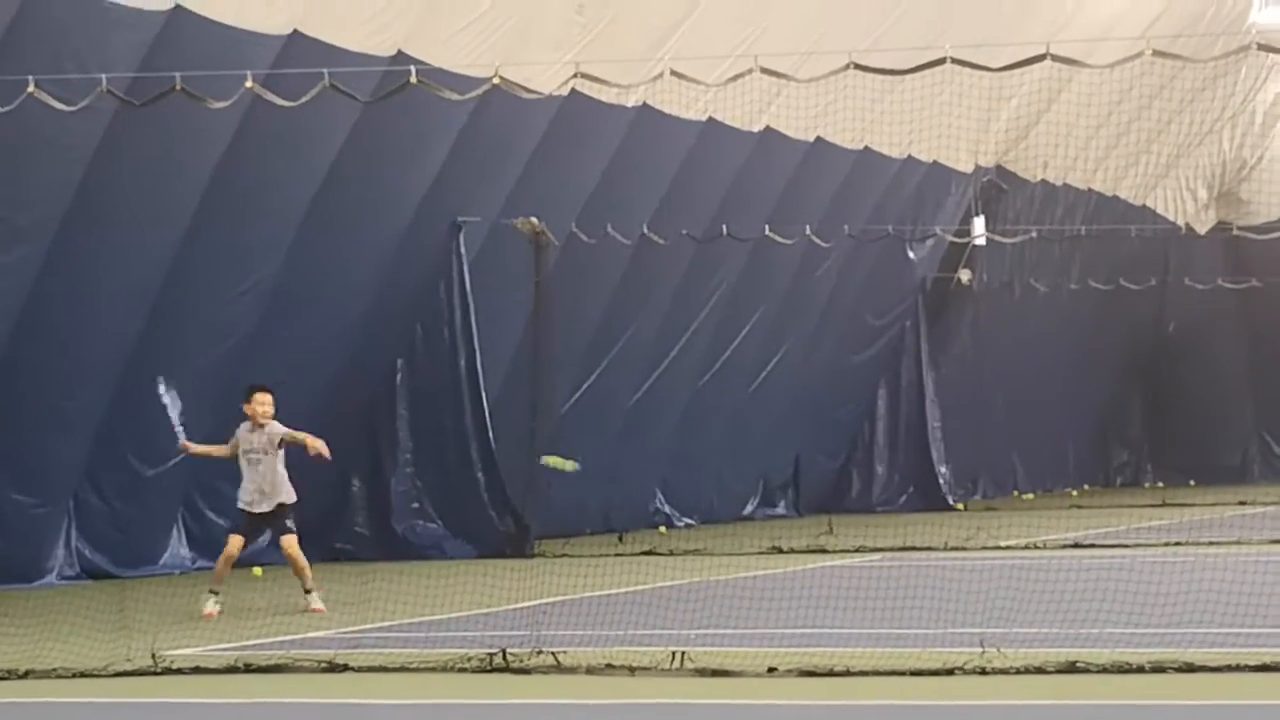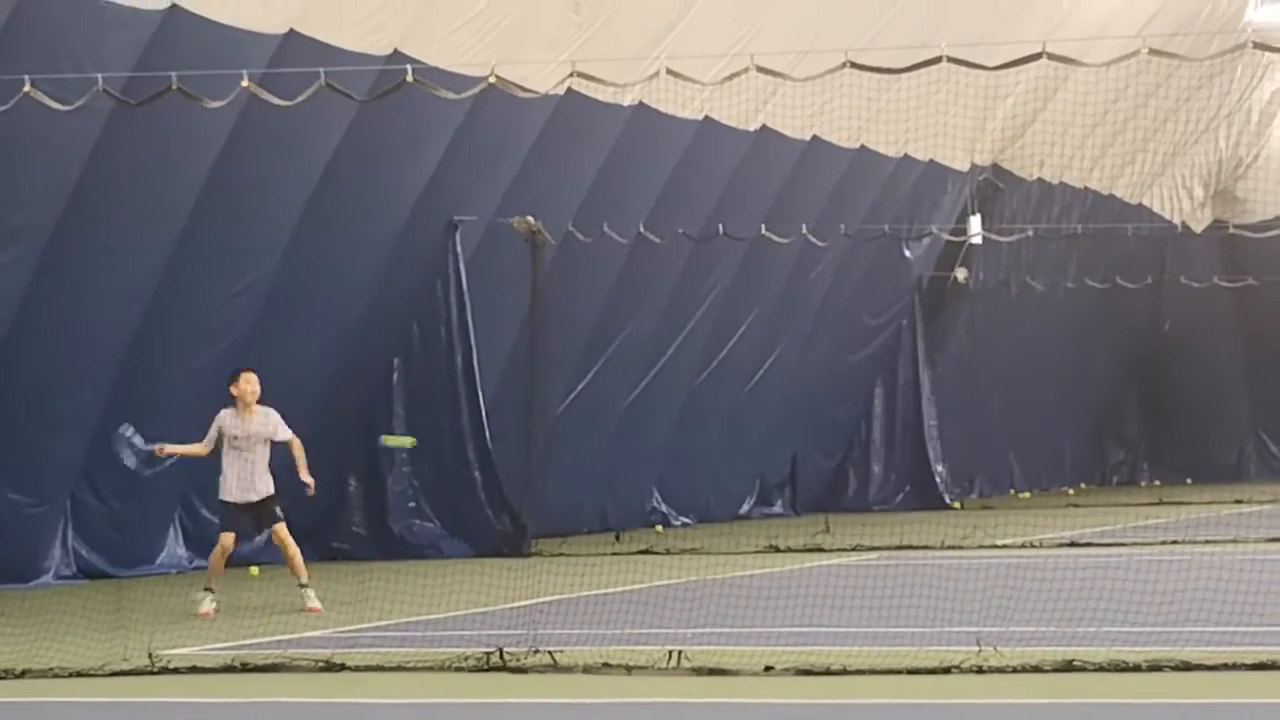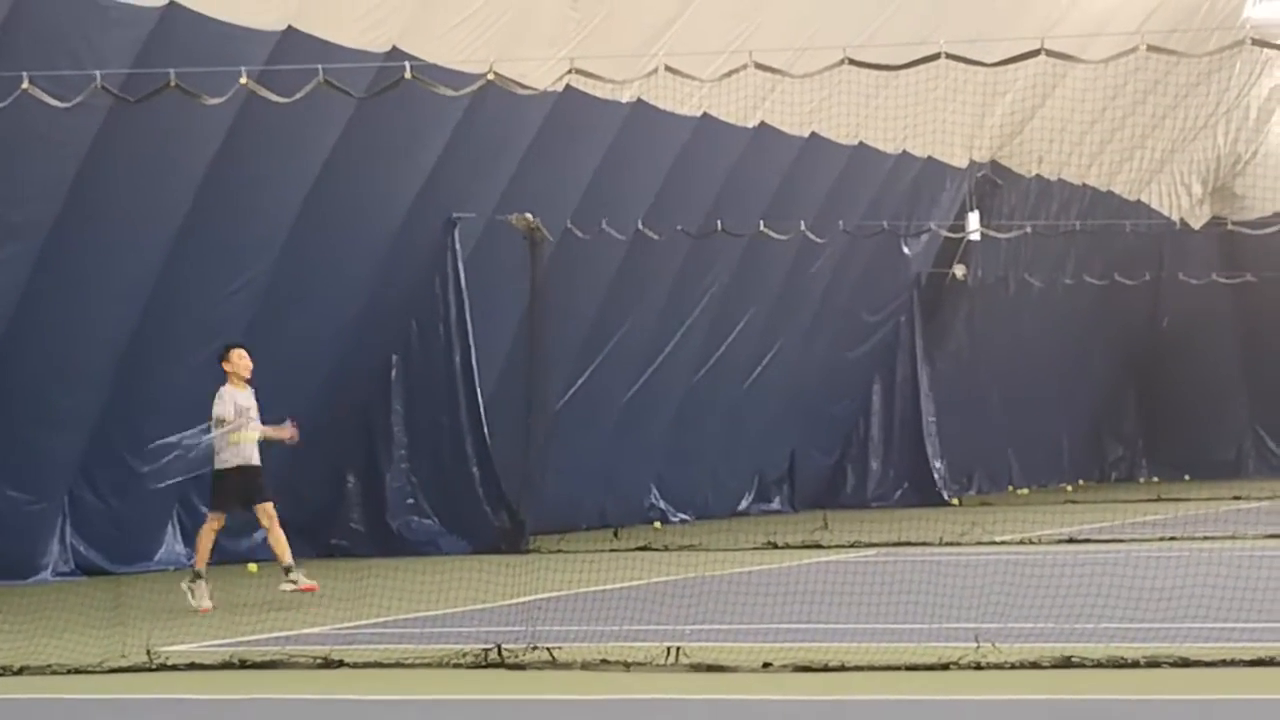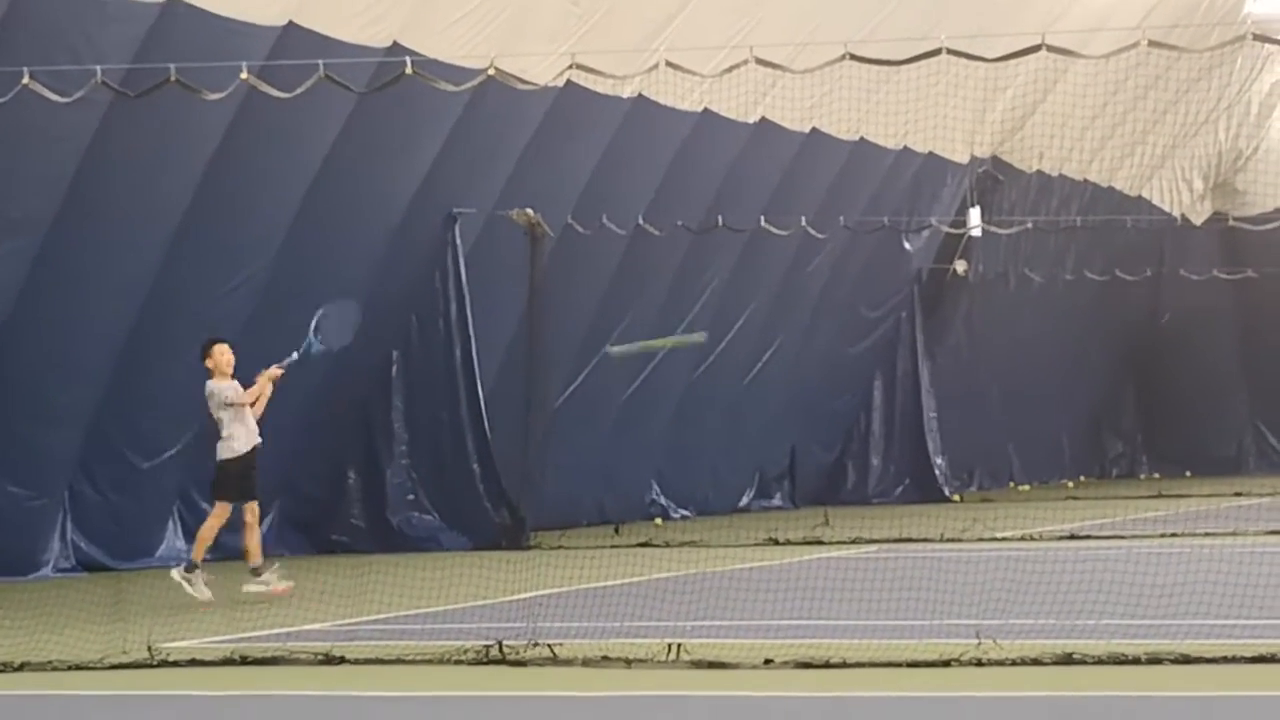
dt=0.1s
person 1, frame 1
left shoulder: (275, 429)
right shoulder: (242, 430)
left elbow: (297, 436)
right elbow: (228, 451)
left wrist: (314, 442)
right wrist: (195, 448)
left hip: (279, 502)
right hip: (249, 504)
left knee: (291, 550)
right knee: (231, 551)
left ankle: (310, 594)
right ankle: (213, 596)
person 1, frame 2
left shoulder: (268, 416)
right shoulder: (223, 418)
left elbow: (294, 442)
right elbow: (205, 448)
left wrist: (303, 472)
right wrist: (173, 449)
left hip: (263, 493)
right hip: (232, 495)
left knee: (283, 539)
right knee: (224, 545)
left ankle: (306, 591)
right ankle: (208, 594)
person 1, frame 3
left shoulder: (248, 393)
right shoulder: (225, 394)
right elbow: (223, 430)
left wrist: (280, 433)
left hip: (250, 465)
right hip: (229, 466)
left knee: (269, 518)
right knee: (214, 523)
left ankle: (292, 576)
right ankle: (196, 579)
person 1, frame 4
left shoulder: (232, 385)
right shoulder: (213, 387)
left elbow: (251, 415)
right elbow: (245, 399)
left wrist: (266, 388)
right wrist: (266, 377)
left hip: (246, 455)
right hip: (233, 456)
left knee: (252, 516)
right knee: (220, 515)
left ankle: (258, 576)
right ankle: (191, 570)
